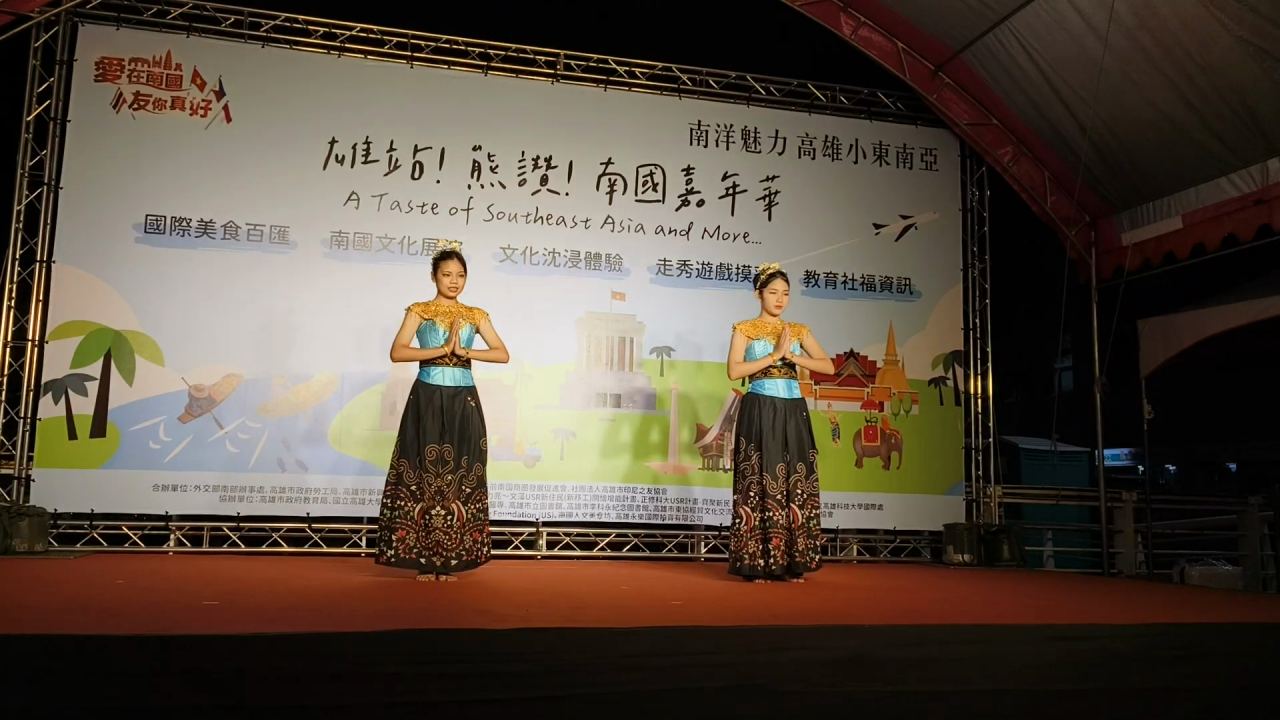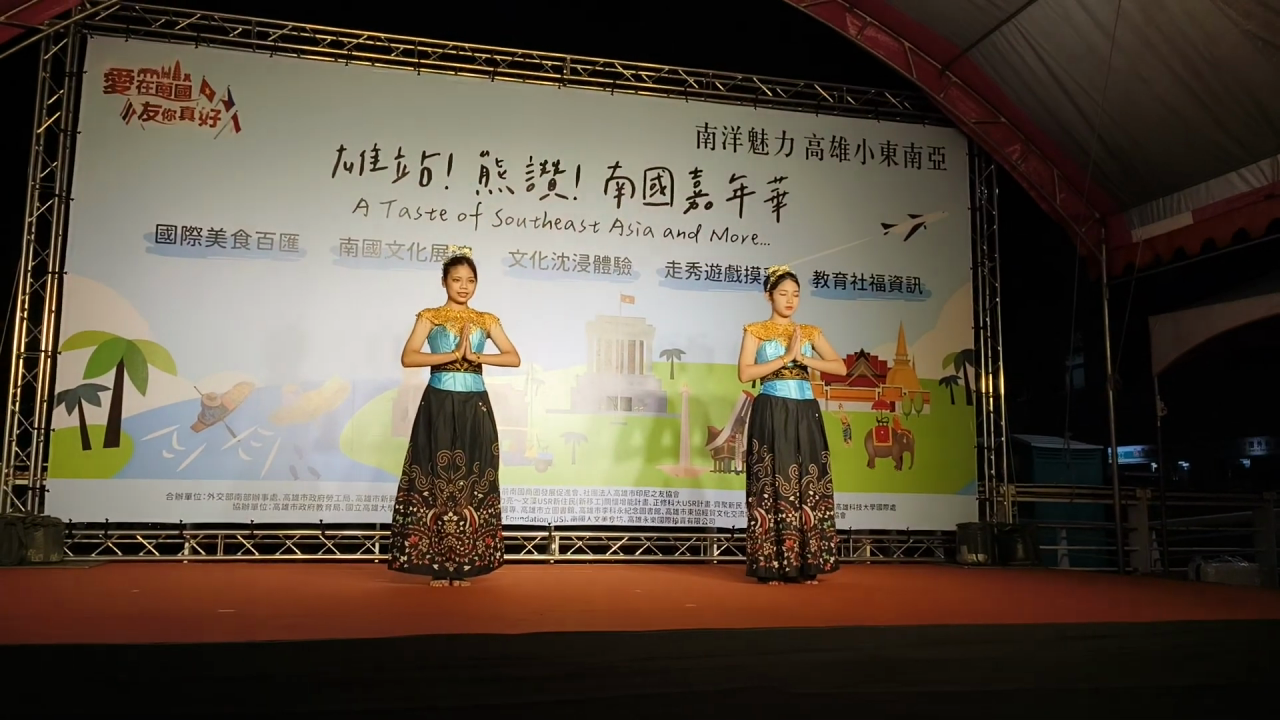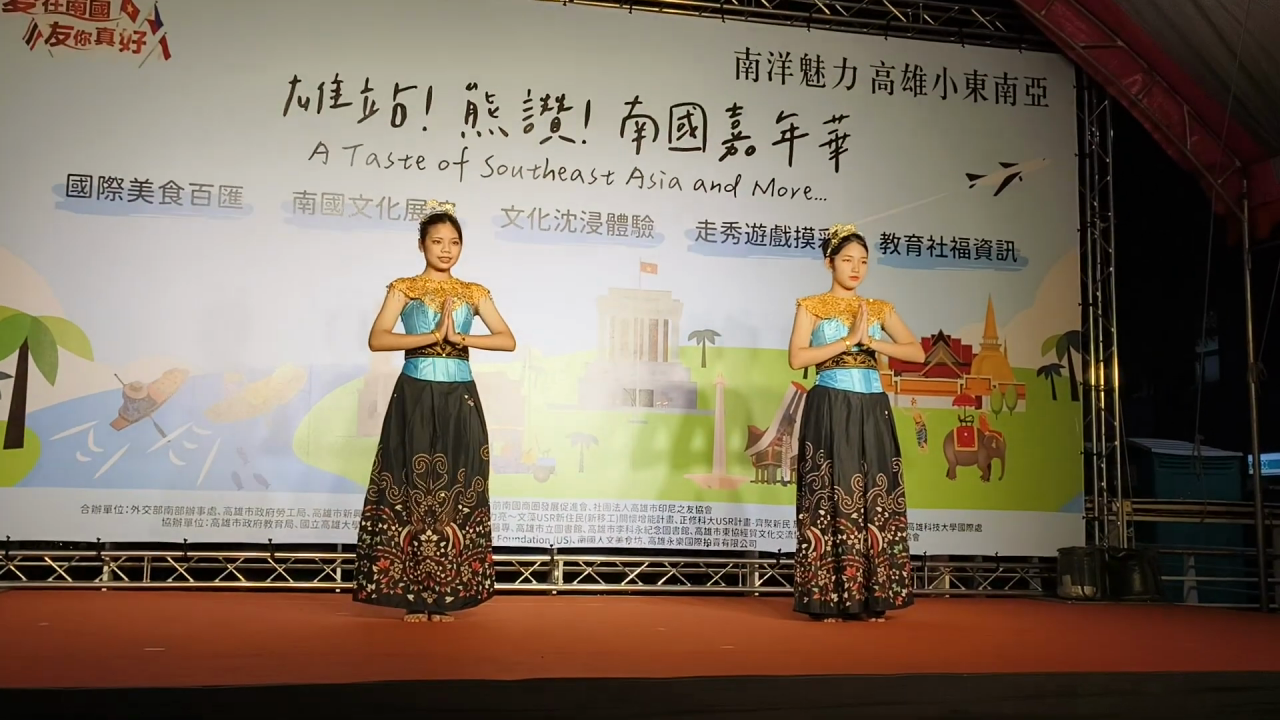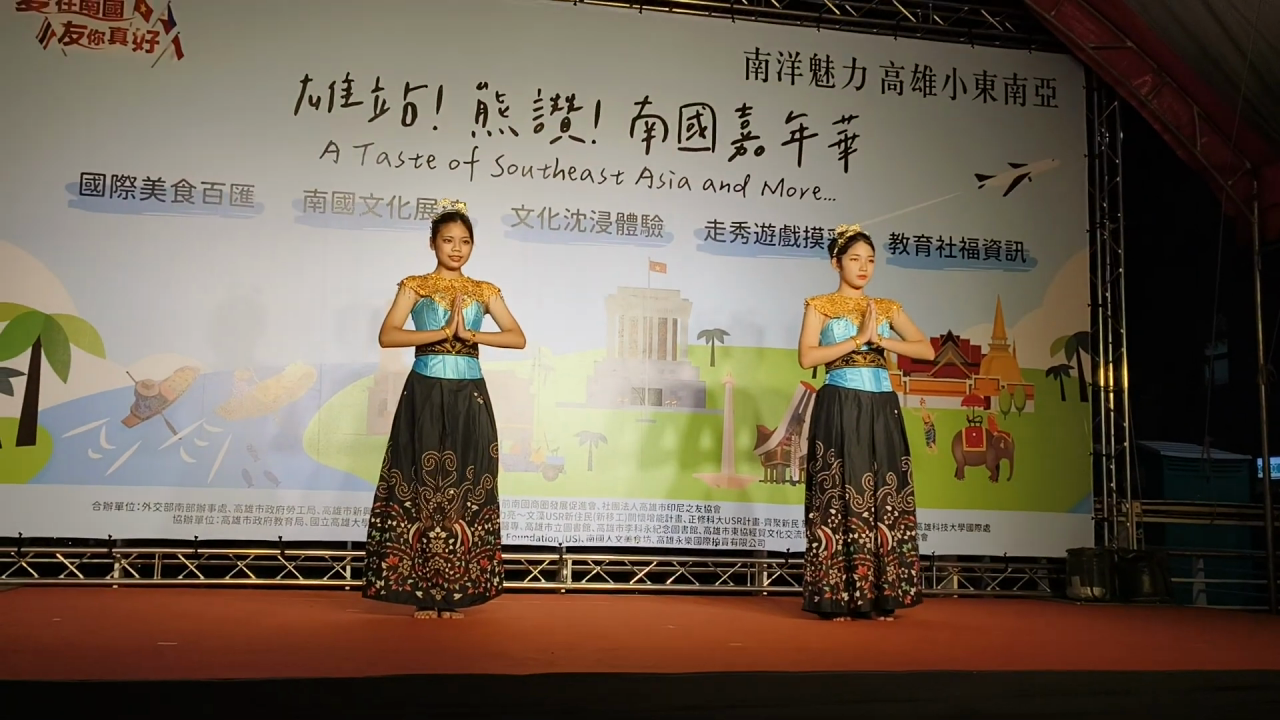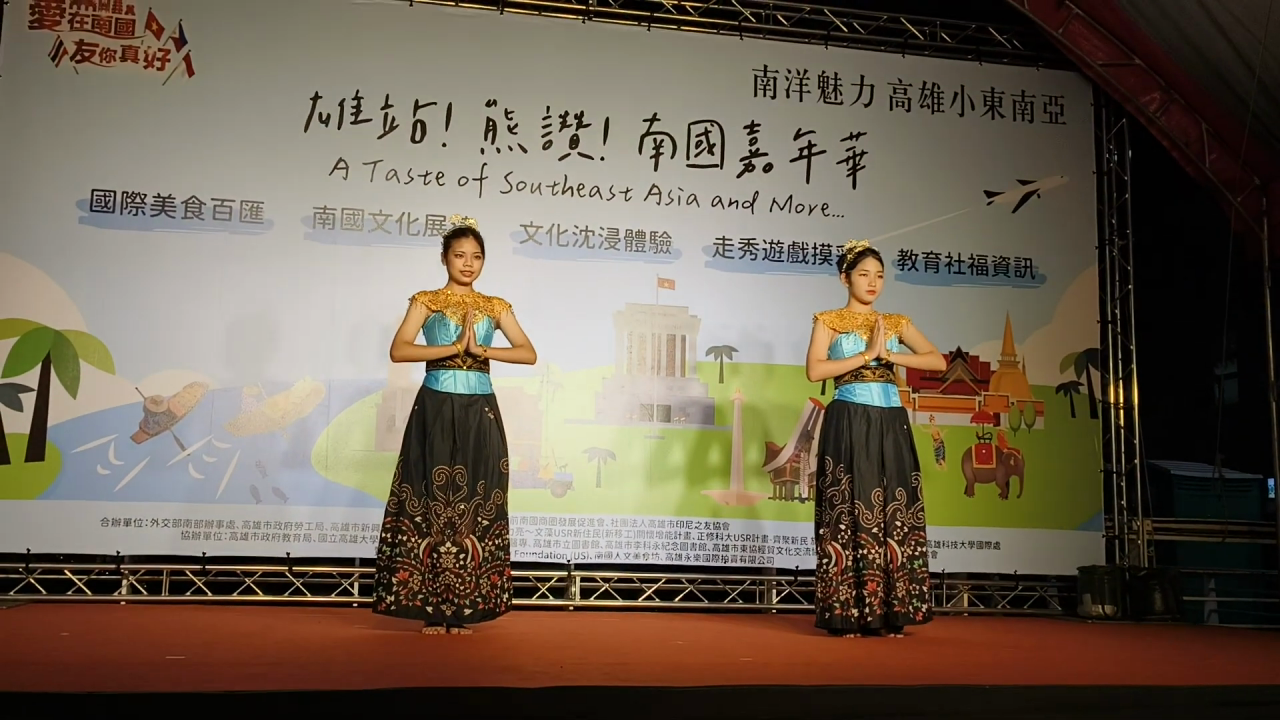
dt=1s
person 1, frame 1
left shoulder: (475, 315)
right shoulder: (418, 311)
left elbow: (503, 354)
right elbow: (397, 352)
left wrist: (464, 351)
right wrist: (442, 348)
left hip: (463, 401)
right hip: (427, 398)
left knee: (458, 477)
right knee: (424, 475)
left ankle: (449, 561)
right ankle: (425, 561)
person 1, frame 2
left shoulder: (486, 320)
right shoulder: (429, 317)
left elbow: (514, 358)
right elbow: (408, 358)
left wrist: (475, 356)
right wrist: (453, 354)
left hip: (474, 406)
right hip: (439, 404)
left knee: (471, 482)
right knee: (436, 478)
left ankle: (463, 566)
right ankle: (438, 565)
person 1, frame 3
left shoulder: (473, 293)
right shoulder: (403, 288)
left elbow: (508, 340)
right elbow: (377, 339)
left wrist: (460, 337)
right wrist: (432, 335)
left hip: (459, 399)
right hip: (415, 397)
left knee: (456, 491)
right knee: (411, 488)
left ankle: (444, 597)
right ankle: (414, 596)
person 1, frame 4
left shoulder: (484, 291)
right shoulder: (414, 286)
left elbow: (518, 338)
right elbow: (387, 336)
left wrist: (470, 334)
right wrist: (442, 331)
left hip: (468, 397)
right hip: (425, 394)
left knee: (464, 489)
right knee: (422, 487)
left ankle: (454, 594)
right ankle: (423, 593)
person 1, frame 5
left shoulder: (495, 307)
right shoulder: (425, 301)
left elbow: (529, 354)
right elbow: (398, 351)
left wrist: (481, 349)
right wrist: (454, 346)
left hip: (479, 412)
right hip: (436, 409)
left knee: (474, 505)
right knee: (432, 503)
left ankle: (463, 610)
right ankle: (433, 609)
person 2, frame 1
left shoulder: (799, 331)
right shoulder: (745, 329)
left elbow: (828, 366)
right elbow: (734, 371)
left wrist: (792, 356)
right wrist: (774, 355)
left hip: (793, 412)
right hip: (759, 411)
left knee: (796, 484)
right knee: (760, 483)
left ankle: (791, 564)
right ankle: (757, 564)
person 2, frame 2
left shoulder: (810, 332)
right shoulder: (755, 331)
left elbow: (840, 367)
right elbow: (745, 373)
left wrist: (802, 358)
right wrist: (785, 357)
left hip: (805, 413)
right hip: (772, 413)
left knee: (808, 484)
right knee: (773, 484)
left ankle: (806, 565)
right ankle: (772, 566)
person 2, frame 3
left shoulder: (880, 309)
right shoulder: (811, 306)
left elbow: (917, 353)
right elbow: (797, 358)
left wrist: (870, 341)
right wrist: (849, 339)
left hip: (872, 410)
right hip: (830, 409)
left knee: (875, 497)
right knee: (832, 496)
left ankle: (871, 598)
right ankle: (829, 599)
person 2, frame 4
left shoulder: (887, 308)
right shoulder: (820, 306)
left elbow: (926, 350)
right elbow: (807, 357)
left wrist: (879, 340)
right wrist: (858, 339)
left hip: (881, 409)
right hip: (839, 408)
left knee: (884, 497)
right knee: (840, 496)
left ankle: (879, 596)
right ankle: (838, 597)
person 2, frame 5
left shoulder: (897, 323)
right shoulder: (829, 321)
left elbow: (939, 361)
right elbow: (814, 371)
left wrist: (889, 354)
right wrist: (867, 354)
left hip: (891, 424)
right hip: (848, 423)
left knee: (894, 513)
right knee: (850, 513)
left ankle: (889, 613)
right ankle: (848, 614)
